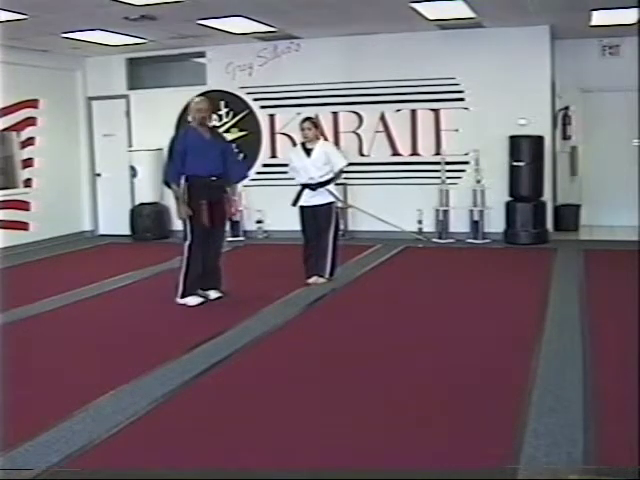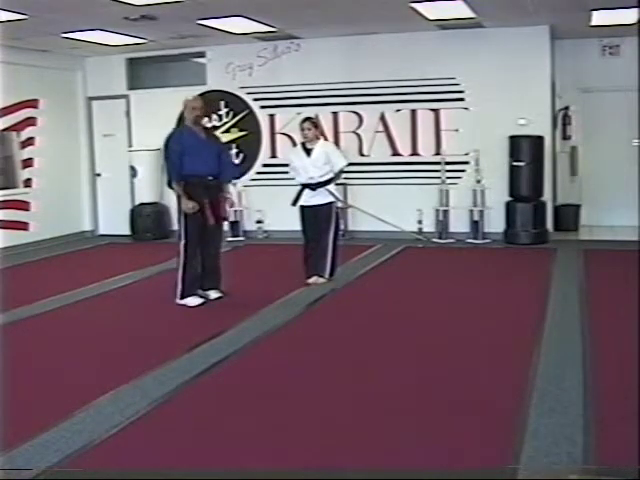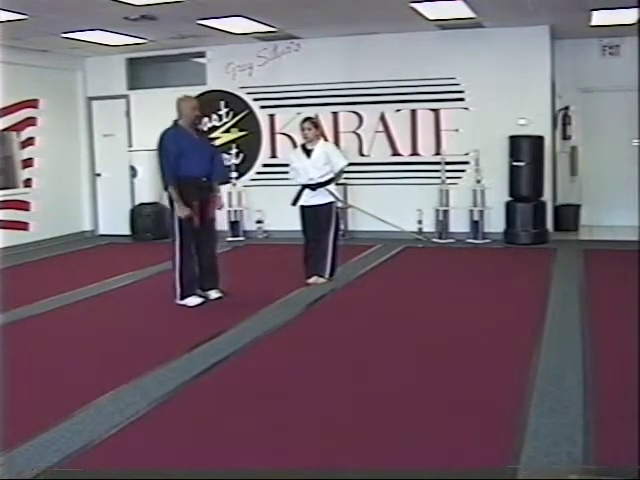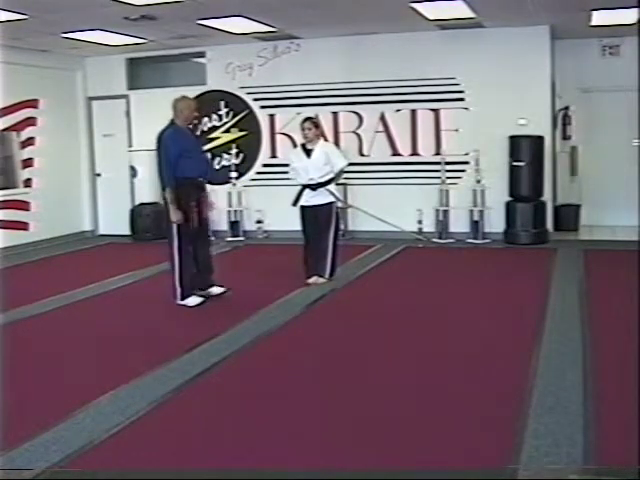
dt=0.3s
person 1, frame 1
left shoulder: (218, 139)
right shoulder: (182, 137)
left elbow: (231, 169)
right elbow: (174, 172)
right wrist: (180, 202)
left hip: (218, 191)
right hip: (196, 191)
left knee: (214, 242)
right knee: (194, 241)
left ankle: (209, 286)
right ankle: (186, 292)
person 1, frame 2
left shoulder: (210, 137)
right shoulder: (177, 137)
left elbow: (223, 166)
right elbow: (174, 172)
left wrist: (224, 192)
right wrist: (183, 198)
left hip: (213, 191)
right hip: (192, 191)
left knee: (212, 242)
right knee: (190, 243)
left ankle: (209, 286)
right ankle: (185, 293)
person 1, frame 3
left shoulder: (200, 137)
right shoulder: (171, 137)
left elbow: (214, 165)
right elbow: (169, 174)
left wrist: (216, 193)
right wrist: (178, 203)
left hip: (204, 192)
right hip: (185, 192)
left knee: (207, 242)
right knee: (184, 244)
left ankle: (208, 286)
right ankle: (184, 293)
person 1, frame 4
left shoulder: (190, 135)
right shoulder: (169, 136)
right elbow: (166, 174)
left wrist: (204, 195)
right wrist: (173, 206)
left hip: (196, 191)
right hip: (180, 193)
left knee: (201, 240)
right knee: (181, 244)
left ankle: (204, 284)
right ankle: (184, 293)
person 2, frame 1
left shoulder: (327, 147)
right shoulder: (296, 152)
left elbow: (339, 169)
left wrist: (327, 182)
right wrist: (305, 183)
left hip: (325, 196)
right hip: (306, 197)
left knee: (325, 235)
right knee: (310, 236)
left ankle: (323, 272)
right ankle: (312, 272)
person 2, frame 2
left shoulder: (327, 147)
right shoulder: (296, 152)
left elbow: (339, 169)
left wrist: (328, 182)
right wrist: (305, 183)
left hip: (325, 195)
right hip: (306, 197)
left knee: (325, 236)
right knee: (310, 236)
left ankle: (323, 272)
right ankle: (312, 272)
person 2, frame 3
left shoulder: (327, 148)
right shoulder: (297, 152)
left elbow: (340, 168)
right elbow: (295, 173)
left wrist: (328, 183)
right wrist: (306, 183)
left hip: (325, 196)
right hip: (307, 197)
left knee: (326, 236)
right knee: (310, 236)
left ankle: (323, 272)
right ankle: (313, 272)
person 2, frame 4
left shoulder: (327, 148)
right shoulder: (297, 152)
left elbow: (339, 168)
right elbow: (295, 173)
left wrist: (329, 183)
right wrist: (306, 184)
left hip: (325, 196)
right hip: (307, 197)
left knee: (325, 236)
right knee: (310, 237)
left ankle: (323, 272)
right ankle: (312, 272)
